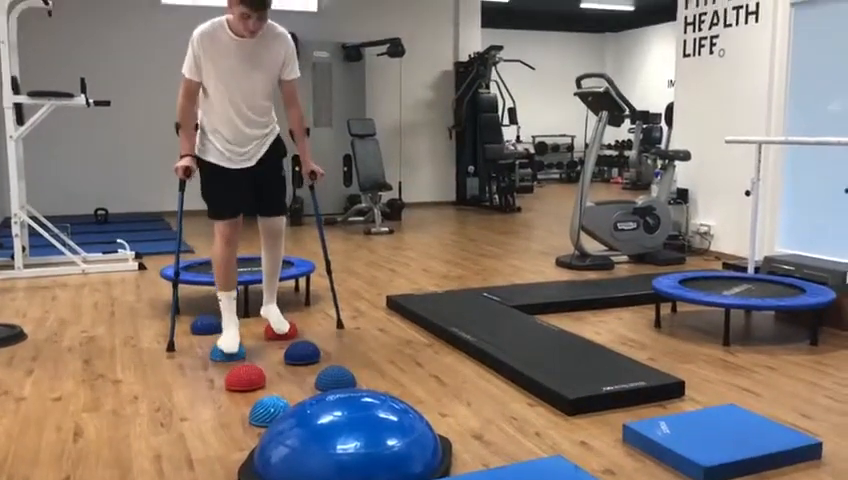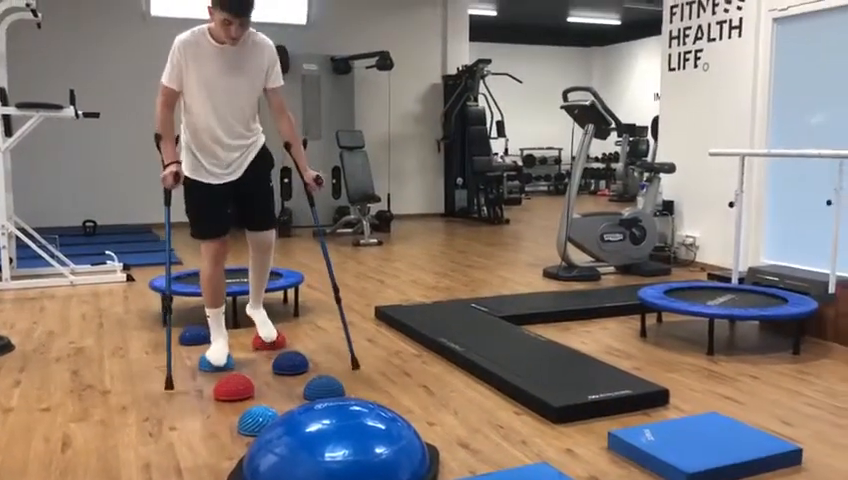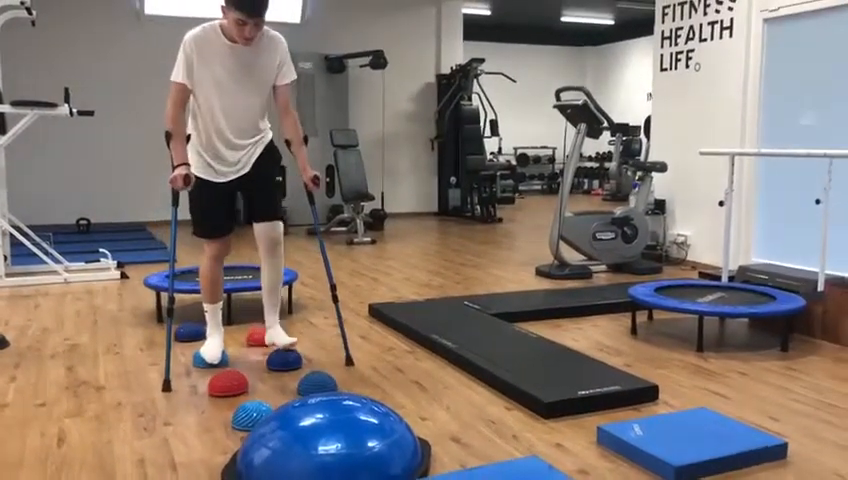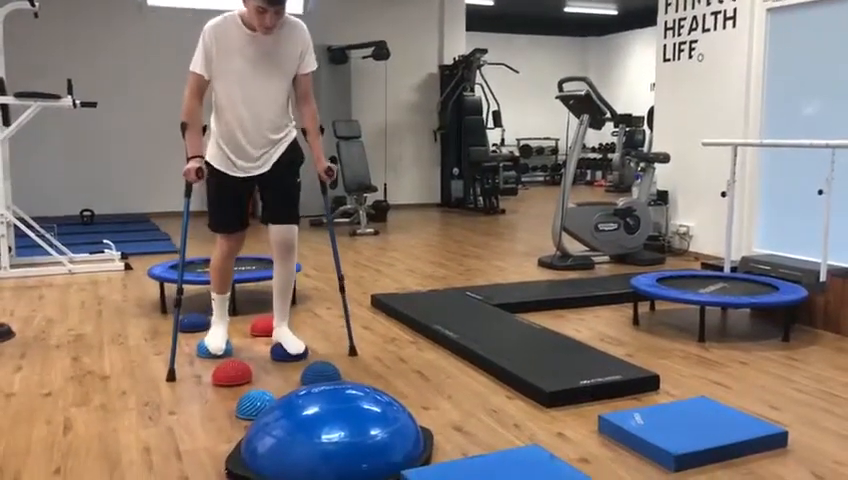
dt=0.5s
person 1, frame 1
left shoulder: (281, 40)
right shoulder: (205, 37)
left elbow: (292, 102)
right elbow: (187, 97)
left wrist: (306, 157)
right wrist: (187, 153)
left hip: (265, 146)
right hip: (217, 152)
left knee: (274, 228)
right knee: (226, 232)
left ankle: (270, 304)
right ankle: (229, 322)
person 1, frame 2
left shoulder: (264, 48)
right shoulder: (186, 46)
left elbow: (279, 111)
right elbow: (165, 106)
left wrist: (303, 166)
right wrist: (171, 160)
left hip: (251, 157)
right hip: (202, 166)
left knee: (263, 240)
right knee: (214, 251)
left ankle: (256, 306)
right ankle: (218, 335)
person 1, frame 3
left shoulder: (275, 45)
right shoulder: (197, 42)
left elbow: (286, 109)
right elbow: (176, 106)
left wrist: (304, 165)
right wrist: (180, 162)
left hip: (258, 153)
right hip: (208, 161)
left knee: (272, 238)
right knee: (216, 248)
left ankle: (273, 326)
right ankle: (214, 332)
person 1, frame 4
left shoulder: (298, 33)
right shoulder: (217, 31)
left elbow: (305, 99)
right elbow: (194, 96)
left wrist: (319, 156)
right wrist: (194, 154)
left hip: (280, 152)
right hip: (227, 156)
left knee: (285, 241)
right knee: (228, 243)
left ankle: (281, 326)
right ankle: (219, 321)
